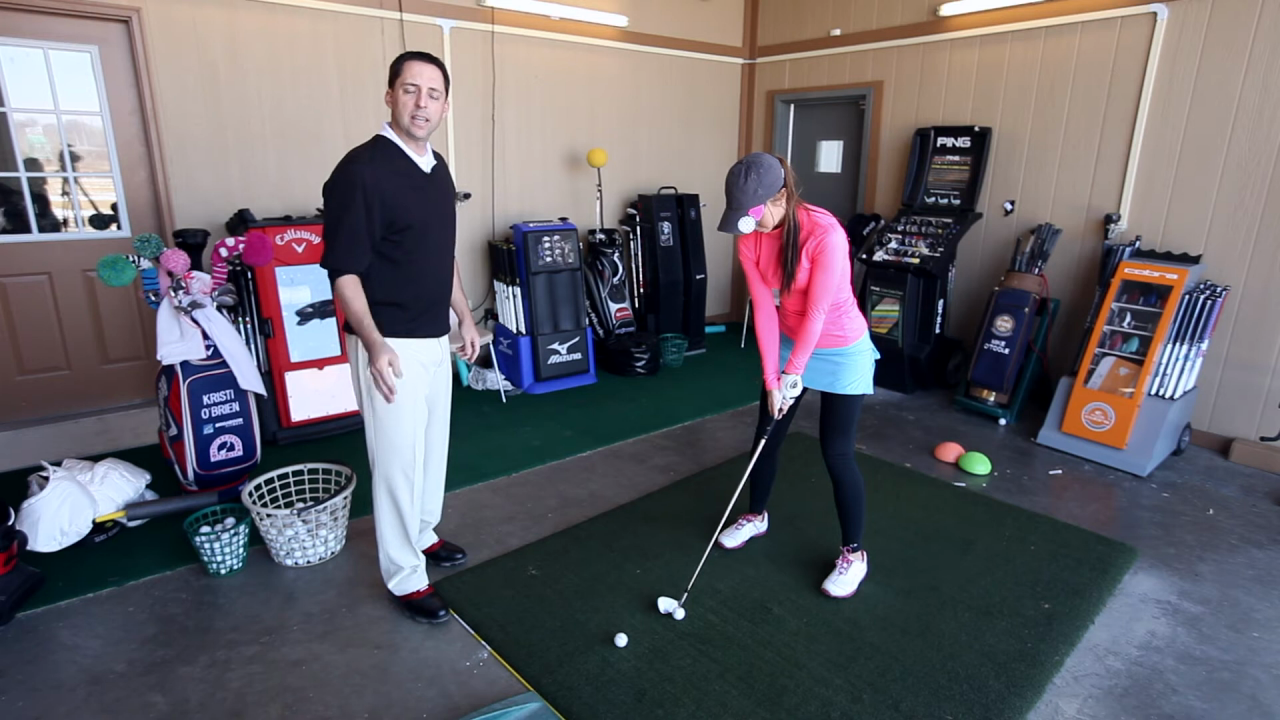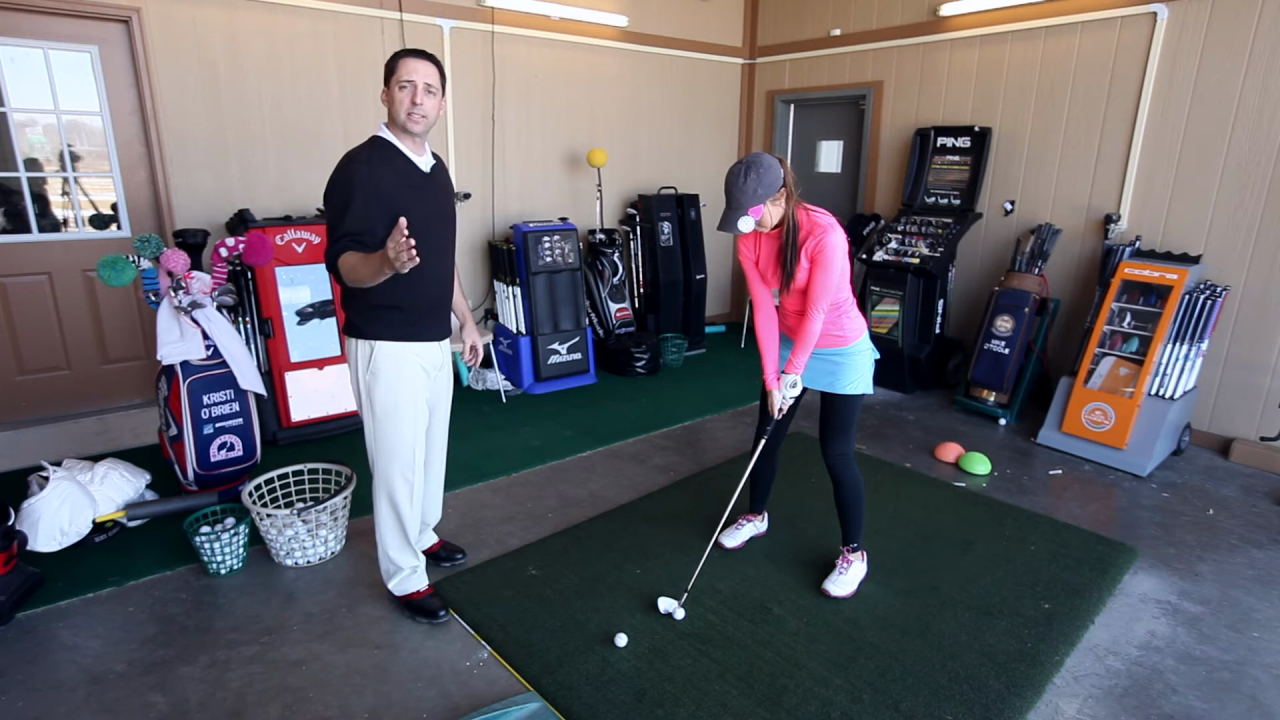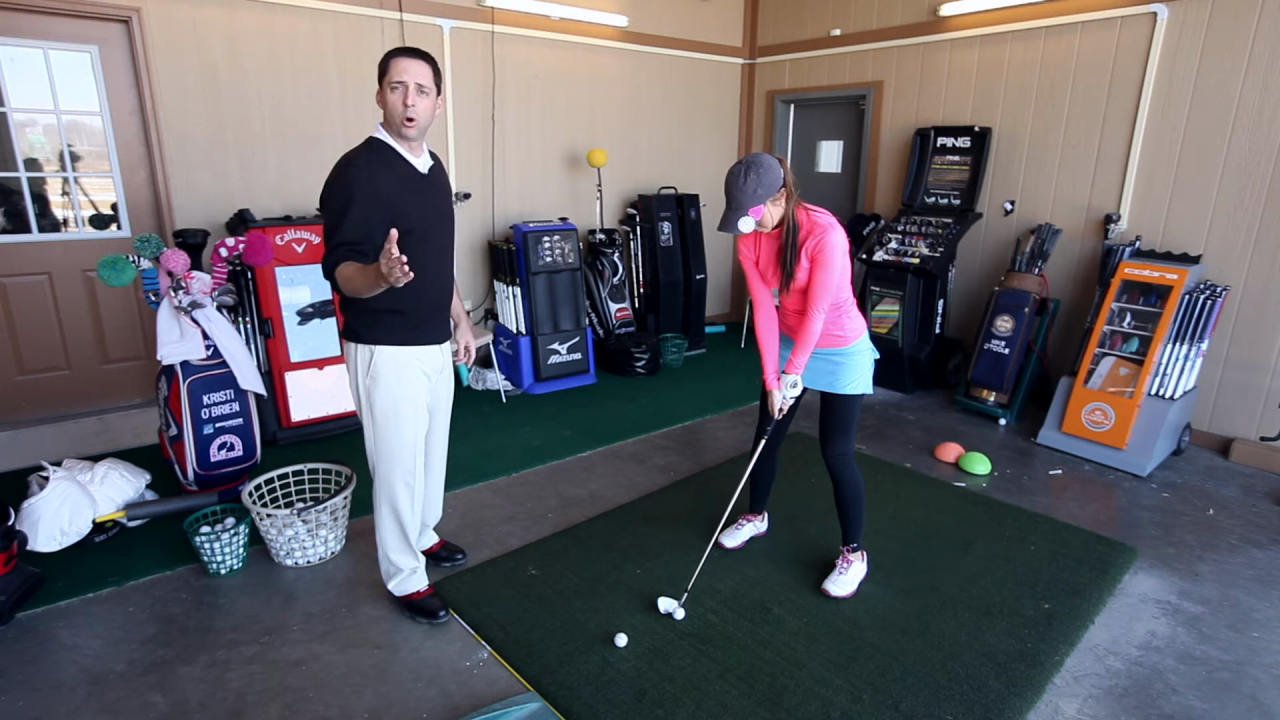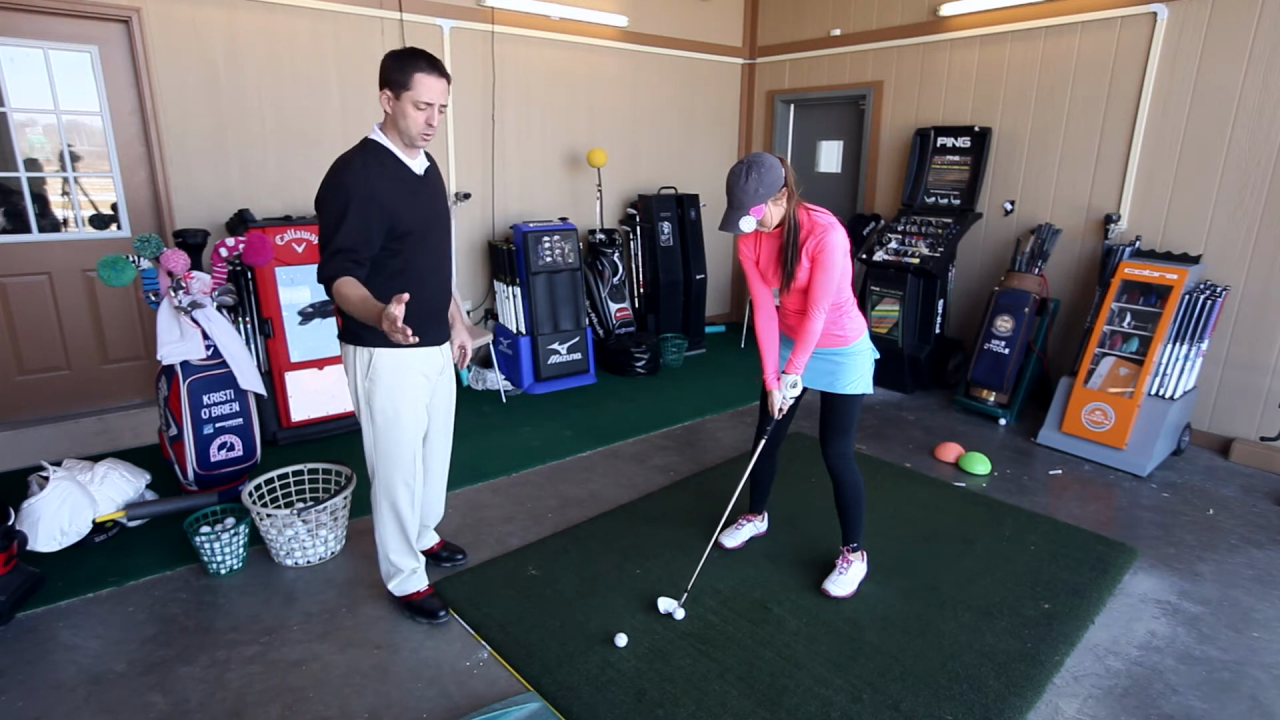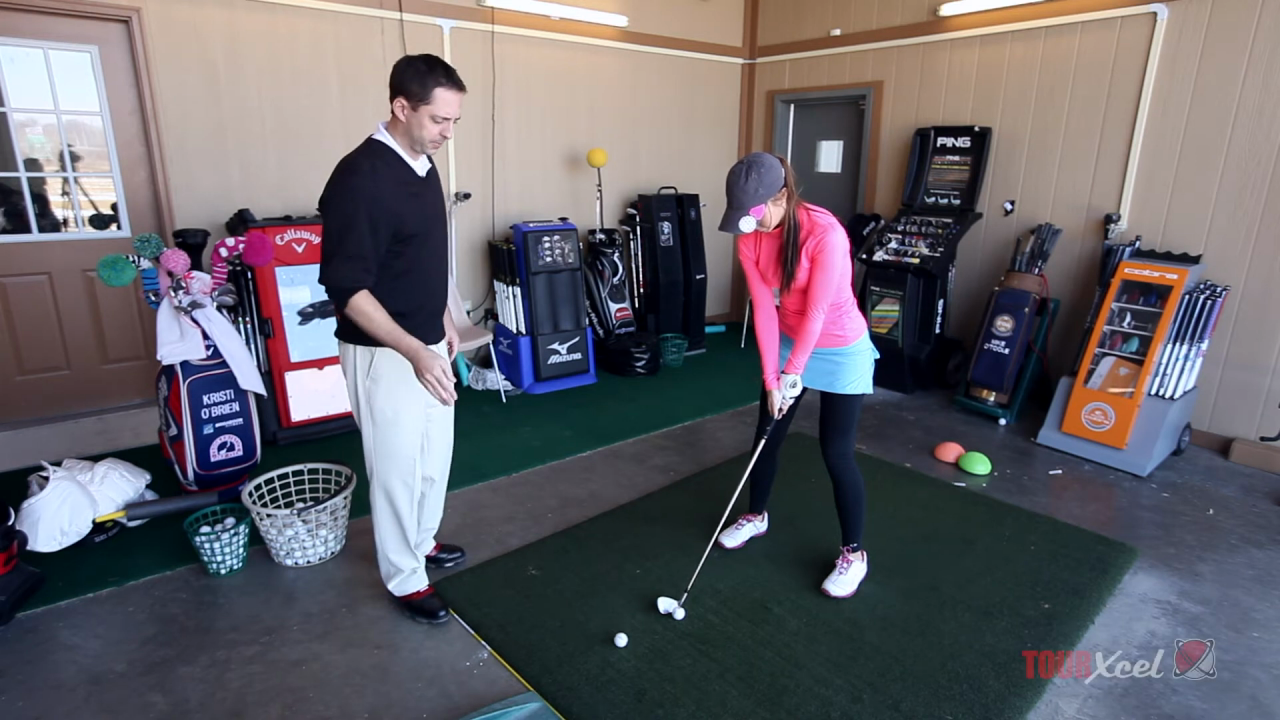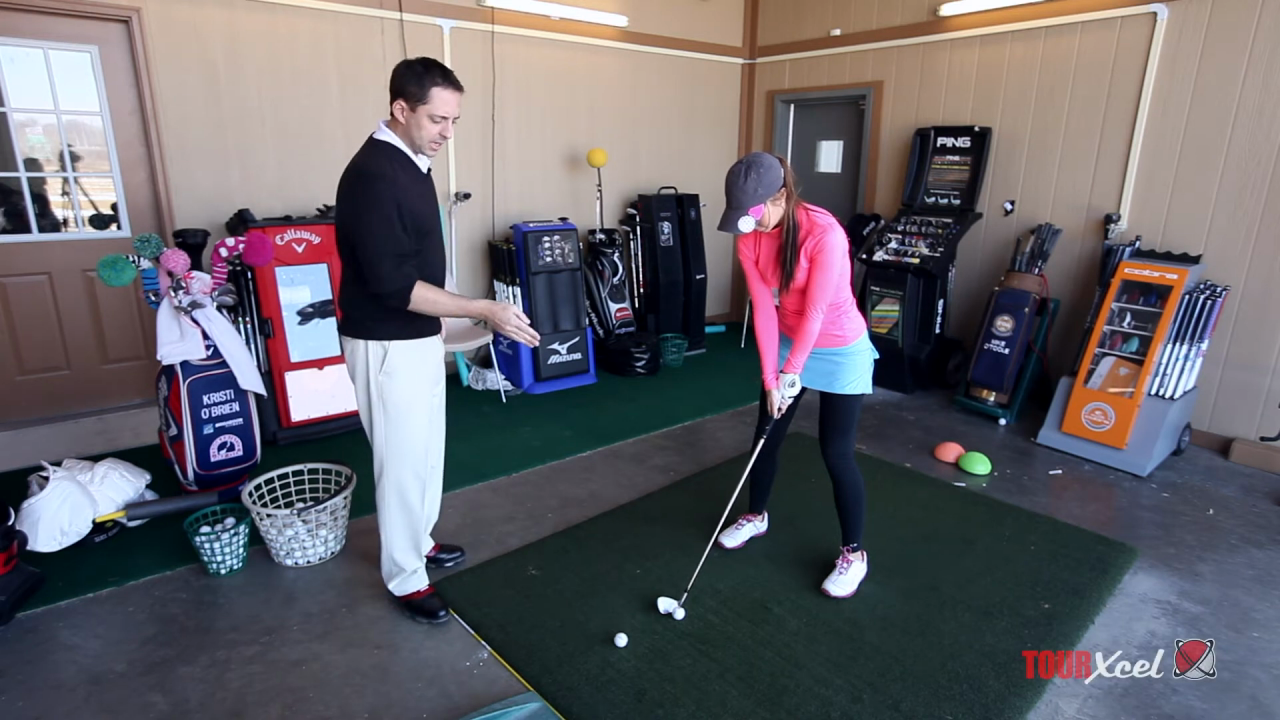
dt=0.5s
person 1, frame 1
left shoulder: (437, 168)
right shoulder: (362, 168)
right elbow: (343, 267)
left wrist: (464, 316)
right wrist: (372, 343)
left hip: (434, 339)
right hip: (392, 345)
left knee: (431, 448)
right knee: (398, 460)
left ankle: (422, 534)
right ankle: (404, 577)
person 1, frame 2
left shoulder: (435, 168)
right shoulder: (361, 169)
right elbow: (344, 264)
left wrist: (465, 319)
right wrist: (386, 262)
left hip: (435, 342)
right hip: (386, 348)
left knee: (430, 451)
right knee: (399, 463)
left ankle: (421, 535)
right ankle: (405, 577)
person 1, frame 3
left shoulder: (433, 168)
right shoulder: (359, 171)
right elbow: (340, 271)
left wrist: (460, 319)
right wrist: (380, 275)
left hip: (434, 344)
right hip: (386, 352)
left knee: (431, 453)
right knee: (399, 466)
left ankle: (423, 535)
right ankle: (405, 578)
person 1, frame 4
left shoulder: (426, 167)
right shoulder: (354, 175)
right elbow: (338, 276)
left wrist: (456, 320)
right wrist: (380, 315)
left hip: (434, 346)
right hip: (385, 354)
left knee: (434, 454)
right knee: (398, 467)
left ankle: (422, 534)
right ankle: (405, 578)
person 1, frame 5
left shoulder: (423, 166)
right shoulder: (359, 177)
right elbow: (345, 286)
left wrist: (444, 324)
right wrist: (412, 352)
left hip: (424, 344)
right hip: (382, 353)
left knee: (435, 456)
right knee: (397, 467)
left ankle: (421, 541)
right ankle: (405, 577)
person 1, frame 6
left shoulder: (412, 162)
right shoulder: (373, 176)
right elbow: (393, 286)
left wrist: (443, 320)
right wrist: (485, 309)
left hip: (420, 338)
right hip: (386, 346)
left knee: (427, 452)
right knee: (404, 461)
left ankle: (418, 540)
right ankle: (405, 577)
person 2, frame 1
left shoulder: (825, 234)
right shoulder: (749, 237)
left elbow: (817, 311)
right elbow: (764, 307)
left wrist: (793, 374)
right wrist: (772, 380)
left hip: (841, 351)
right hip: (789, 342)
left knee: (836, 453)
right knee: (766, 436)
left ankle: (854, 554)
right ankle: (756, 516)
person 2, frame 2
left shoulder: (824, 234)
right shoulder: (749, 237)
left elbow: (816, 312)
right elbow: (764, 308)
left wrist: (793, 374)
right wrist: (772, 380)
left hip: (840, 351)
right hip: (789, 343)
left knee: (836, 453)
right knee: (766, 436)
left ankle: (854, 554)
right ankle: (756, 516)
person 2, frame 3
left shoulder: (824, 233)
right shoulder: (749, 238)
left elbow: (817, 311)
right elbow: (764, 307)
left wrist: (793, 374)
right wrist: (772, 379)
left hip: (840, 351)
right hip: (789, 342)
left knee: (836, 452)
right knee: (766, 435)
left ankle: (854, 554)
right ankle: (756, 516)
person 2, frame 4
left shoulder: (826, 233)
right shoulder: (749, 236)
left elbow: (818, 311)
right elbow: (764, 307)
left wrist: (793, 374)
right wrist: (772, 380)
left hip: (841, 351)
right hip: (788, 342)
left knee: (836, 452)
right knee: (767, 436)
left ankle: (854, 554)
right ankle: (756, 516)
person 2, frame 5
left shoulder: (826, 233)
right shoulder: (749, 237)
left elbow: (816, 311)
right elbow: (764, 307)
left wrist: (793, 375)
right wrist: (771, 380)
left hip: (841, 351)
right hip: (789, 343)
left knee: (836, 452)
right knee: (766, 436)
left ankle: (854, 554)
right ankle: (756, 516)
person 2, frame 6
left shoulder: (824, 233)
right shoulder: (749, 236)
left elbow: (815, 311)
right elbow: (763, 307)
left wrist: (791, 374)
right wrist: (771, 379)
left hip: (840, 351)
right hip: (788, 342)
left knee: (836, 453)
right knee: (766, 436)
left ankle: (853, 554)
right ankle: (756, 516)
